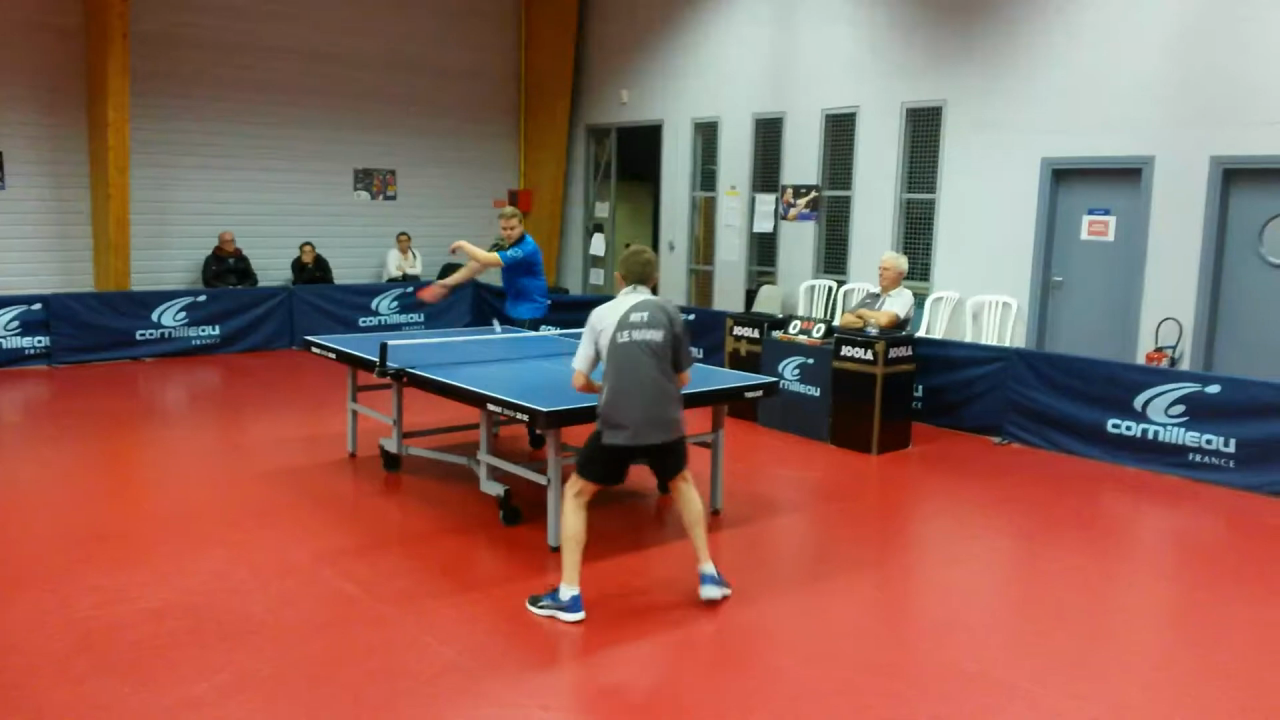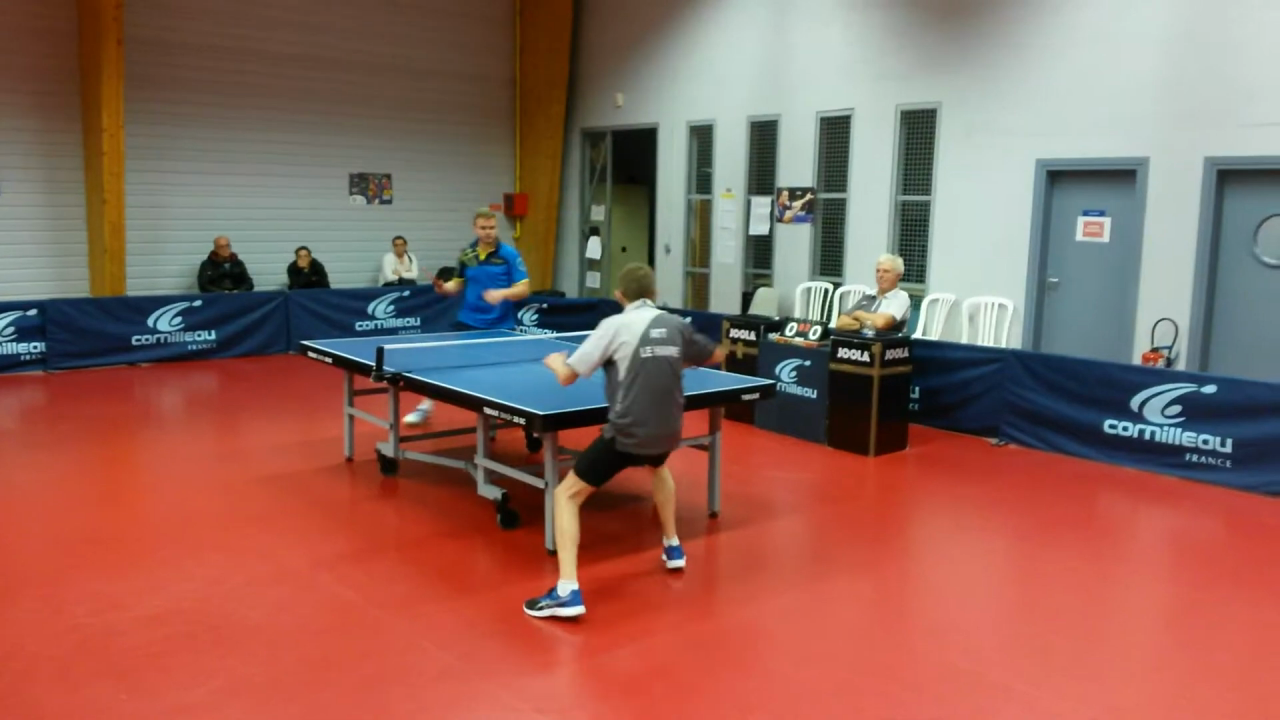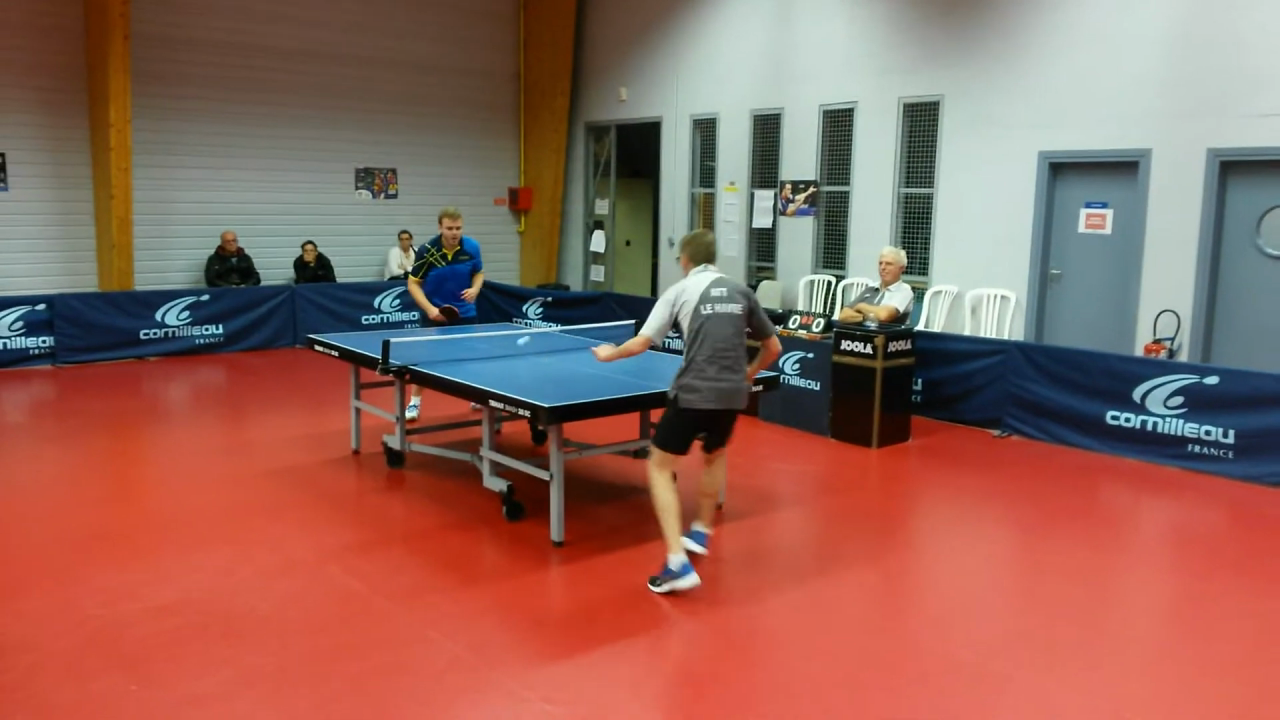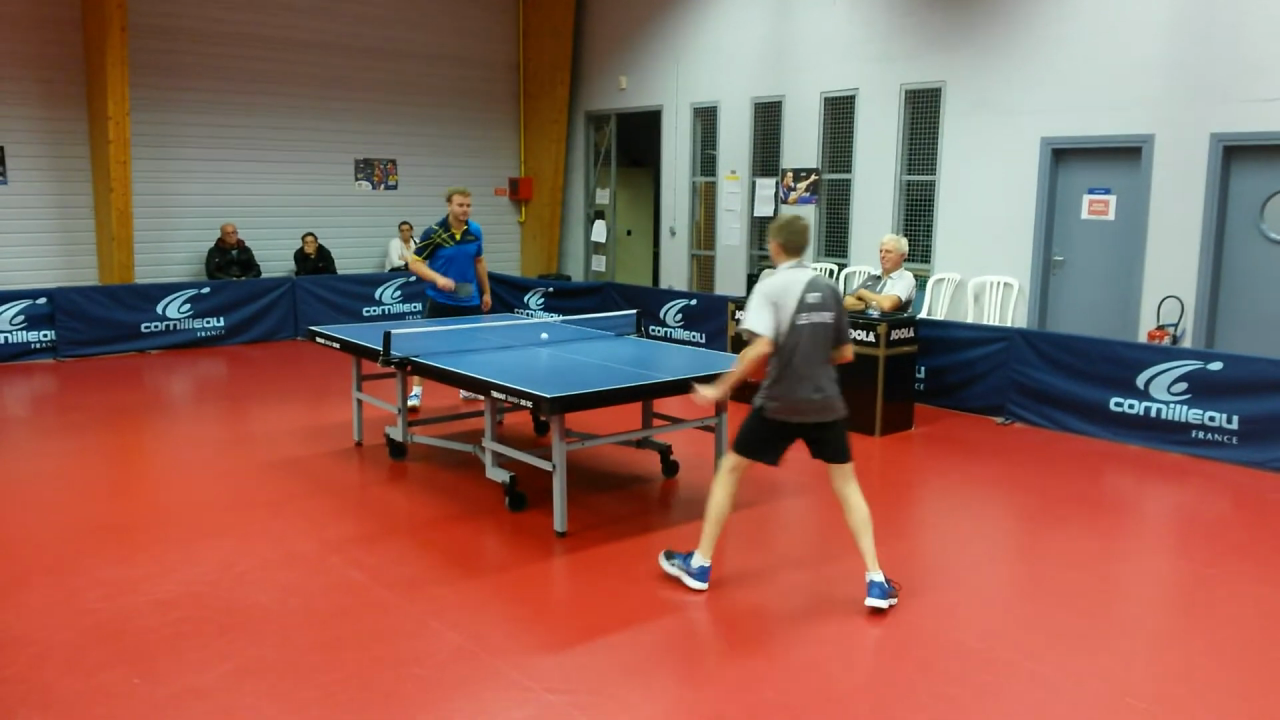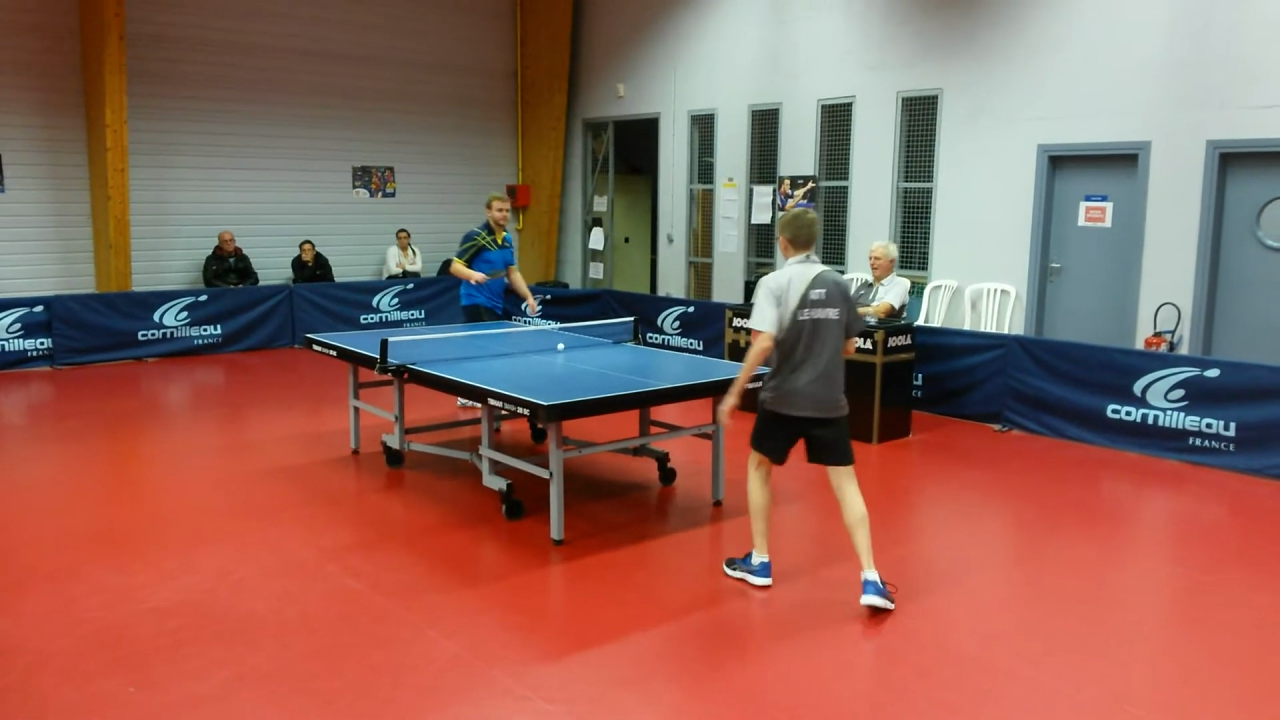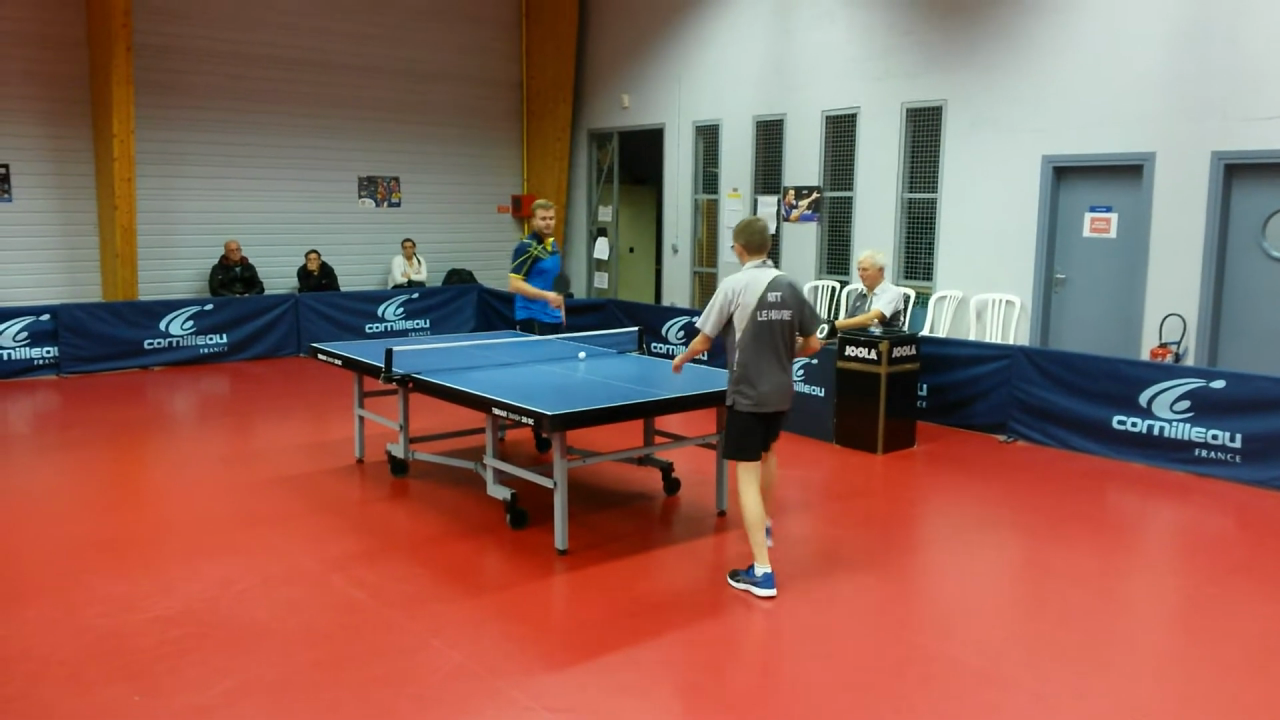
dt=0.4s
person 1, frame 1
left shoulder: (601, 314)
right shoulder: (669, 313)
left elbow: (580, 383)
right elbow: (682, 379)
left hip: (618, 427)
right hip: (666, 425)
left knee: (574, 495)
right knee: (683, 485)
left ankle: (570, 596)
right ankle: (709, 577)
person 1, frame 2
left shoulder: (615, 326)
right shoulder: (678, 326)
left elbow: (567, 376)
right elbow: (716, 356)
left wrist: (556, 363)
left hip: (626, 435)
right hip: (666, 433)
left knee: (567, 496)
right knee: (655, 464)
left ankle: (567, 592)
right ankle: (672, 547)
person 1, frame 3
left shoulder: (679, 290)
right shoulder: (739, 290)
left elbow: (643, 343)
right elbow: (773, 345)
left wrist: (610, 353)
right wrist: (750, 373)
left hip: (693, 394)
right hip: (732, 396)
left knee: (659, 468)
right knee: (712, 456)
left ankle: (679, 564)
right ankle: (701, 531)
person 1, frame 4
left shoulder: (769, 287)
right shoulder: (829, 289)
left elbow: (762, 347)
right elbow: (845, 353)
left wrist: (720, 388)
left hip: (779, 405)
right hip: (826, 406)
left knee: (729, 470)
right knee: (847, 485)
left ankle: (699, 563)
right ankle: (876, 580)
person 1, frame 5
left shoulder: (774, 282)
right shoulder: (838, 283)
left elbow: (764, 343)
right elbow: (847, 346)
left wrist: (734, 391)
left hip: (784, 400)
right hip: (829, 402)
left knee: (758, 469)
right knee: (845, 484)
left ankle: (758, 561)
right ankle: (871, 582)
person 1, frame 6
left shoulder: (733, 285)
right shoulder: (789, 286)
left elbow: (704, 340)
right elbow: (813, 344)
left wrist: (682, 359)
left hip: (747, 395)
right hip: (780, 394)
left knee: (746, 477)
right knee: (763, 456)
left ankle: (762, 572)
right ankle: (763, 527)
person 2, frame 1
left shoulder: (527, 248)
right shoulder: (502, 243)
left elbow: (486, 260)
right elbow: (478, 265)
left wrist: (463, 246)
right wrist: (448, 283)
left hip: (529, 311)
right hip: (514, 309)
person 2, frame 2
left shoulder: (509, 255)
right shoulder: (466, 254)
left elbow: (524, 288)
right elbow: (457, 285)
left wrist: (502, 294)
right wrist: (445, 287)
left hip: (500, 325)
right hip: (467, 321)
right ankle: (425, 406)
person 2, frame 3
left shoulder: (472, 248)
right shoulder: (426, 251)
left elbow: (478, 273)
right elbow: (413, 283)
left wrist: (474, 289)
right wrist: (429, 308)
left hip: (465, 312)
right hip: (435, 311)
right ankle: (414, 402)
person 2, frame 4
left shoulder: (475, 231)
right shoulder: (433, 233)
right elbow: (414, 264)
left wrist: (486, 292)
right wrist: (437, 279)
left hip: (470, 300)
right hip: (441, 300)
right ankle: (416, 392)
person 2, frame 5
left shoulder: (507, 240)
right shoulder: (475, 236)
left elbow: (513, 273)
right elbow: (455, 267)
left wrist: (528, 297)
right wrist: (472, 274)
left hip: (493, 304)
right hip: (476, 302)
person 2, frame 6
left shoulder: (554, 245)
right shoulder: (526, 247)
right elbow: (514, 284)
left wrist: (561, 307)
right wrist: (544, 296)
left hip: (554, 317)
right hip: (533, 318)
right ankle: (538, 425)
